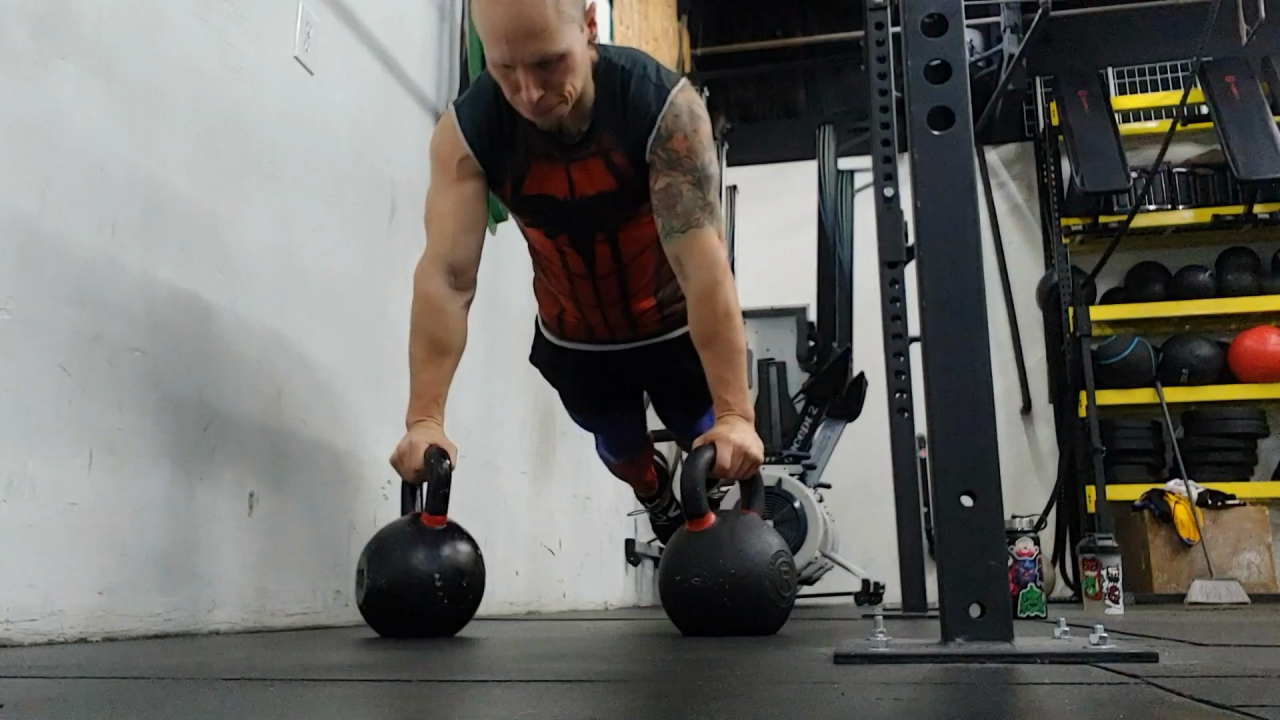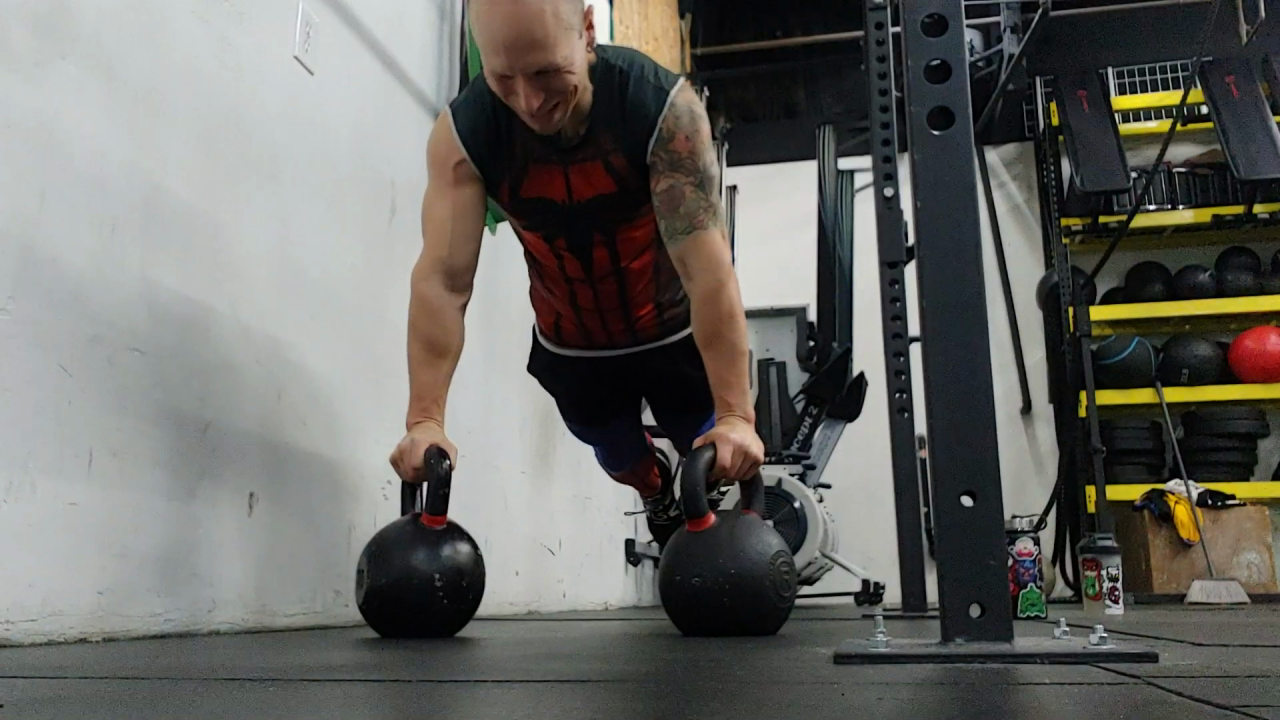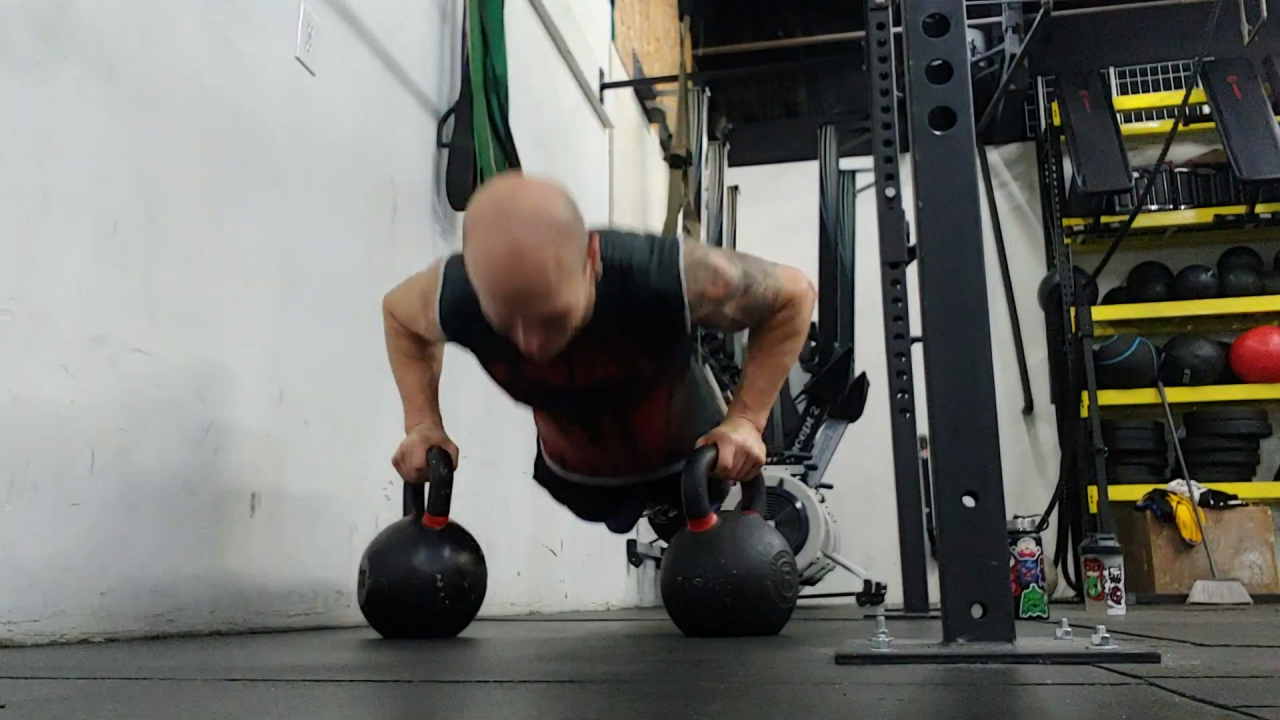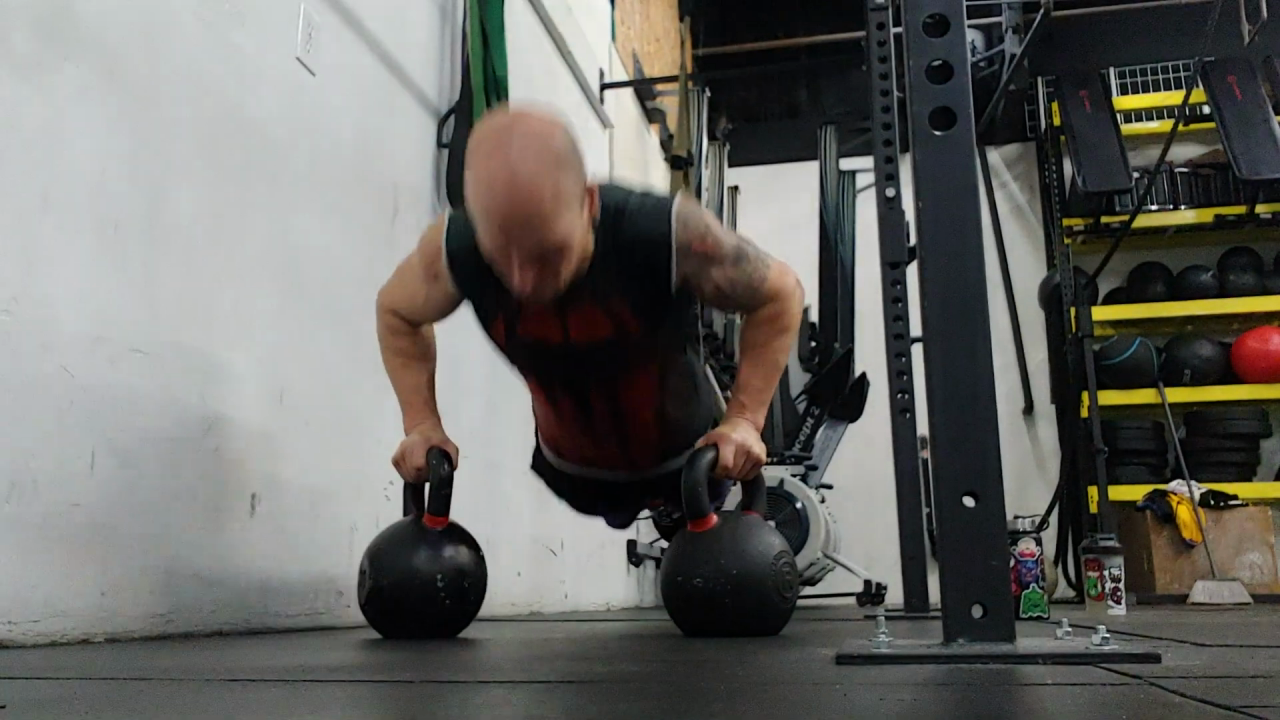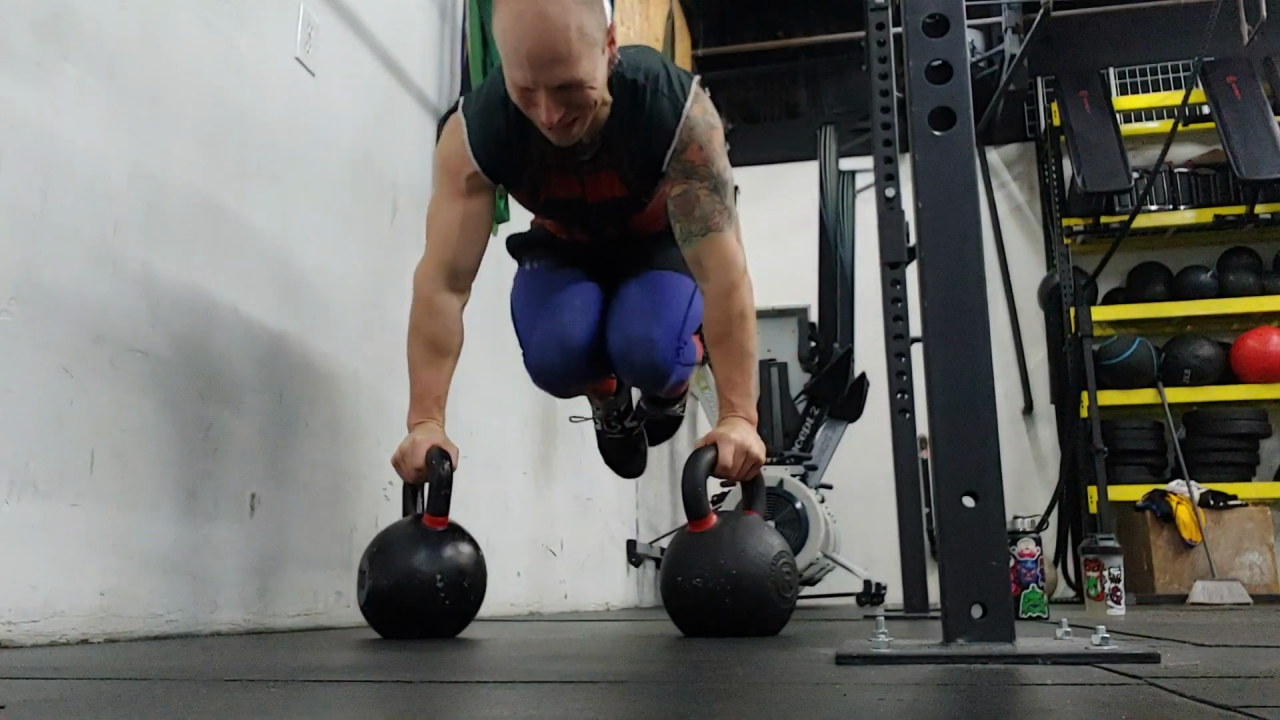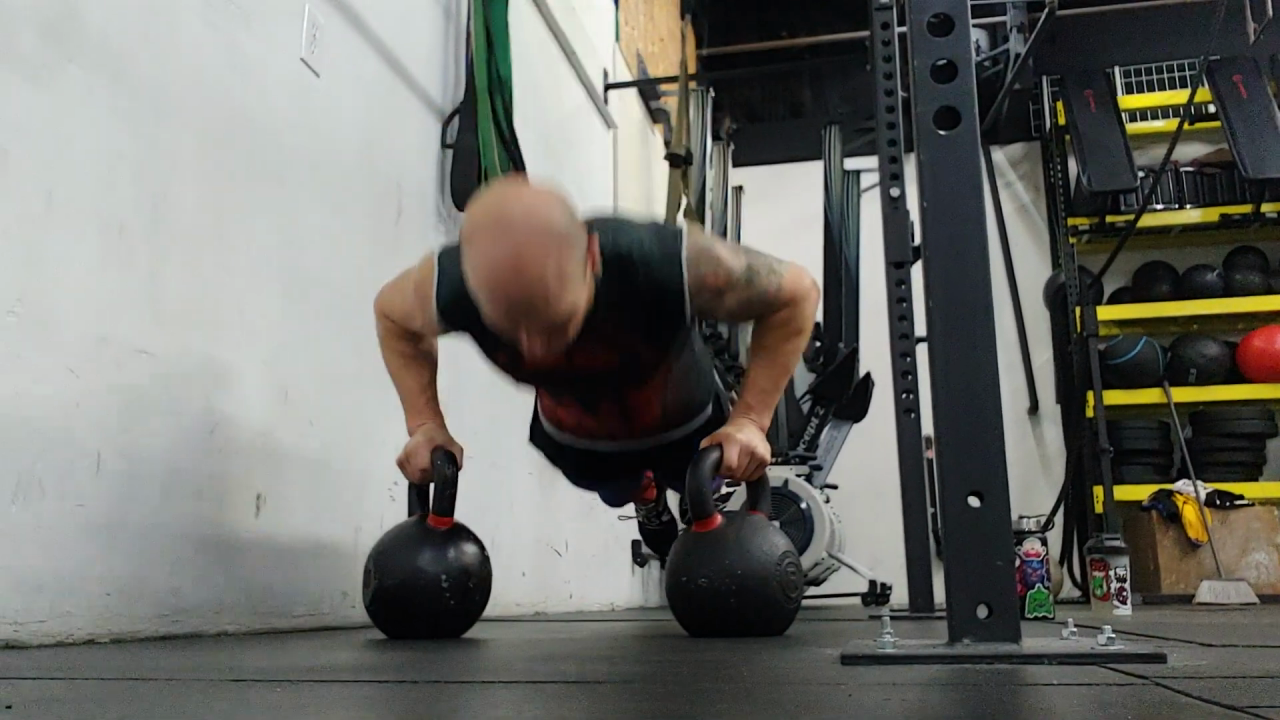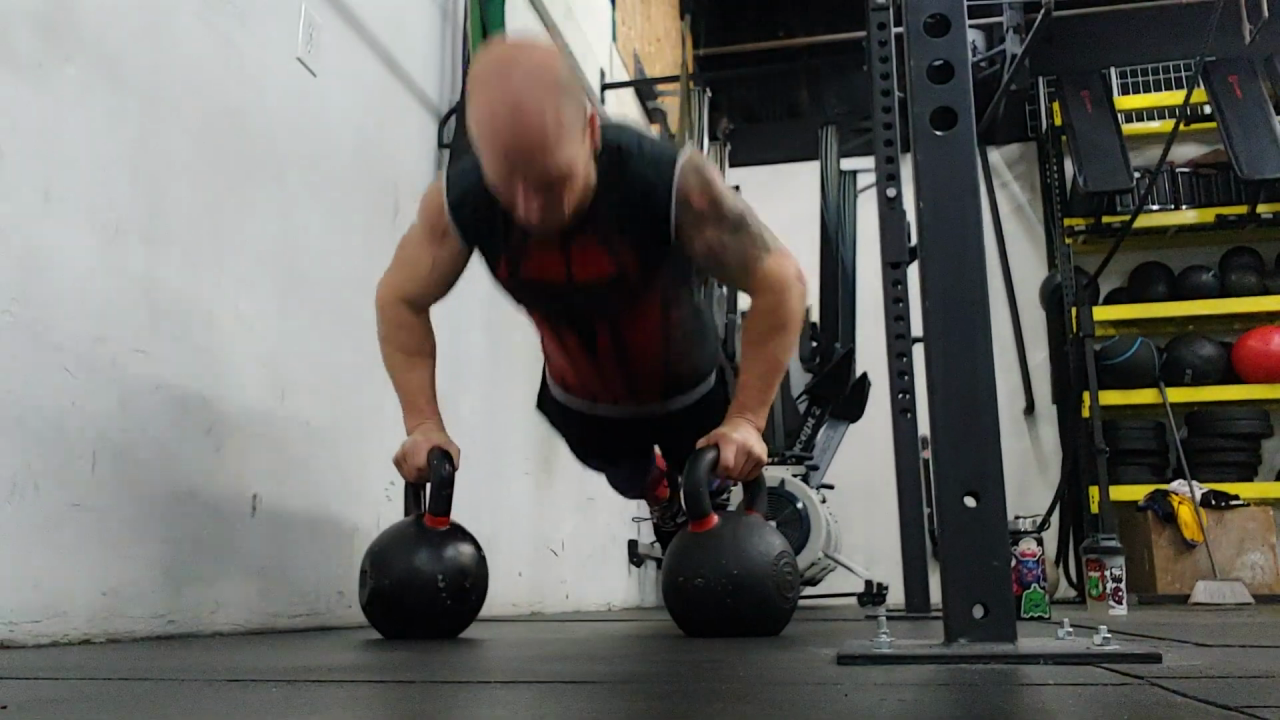
dt=0.7s
person 1, frame 1
left shoulder: (664, 105)
right shoulder: (467, 130)
left elbow: (702, 266)
right elbow: (446, 277)
left wrist: (735, 415)
right wrist: (425, 419)
left hip: (673, 328)
right hip: (575, 340)
left knee: (711, 451)
right knee: (621, 449)
right ankle: (659, 502)
person 1, frame 2
left shoulder: (663, 106)
right shoulder: (463, 132)
left elbow: (707, 270)
right elbow: (442, 281)
left wrist: (737, 415)
right wrist: (425, 420)
left hip: (674, 335)
right hip: (571, 350)
left knee: (712, 459)
right knee: (621, 461)
right ankle: (659, 497)
person 1, frame 3
left shoulder: (673, 278)
right shoulder: (454, 297)
left elbow: (793, 296)
right elbow: (398, 316)
left wrist: (746, 419)
right wrist: (422, 425)
left hip: (683, 454)
right hip: (574, 471)
right knee: (620, 521)
right ankle: (654, 506)
person 1, frame 4
left shoulder: (668, 233)
right shoulder: (454, 247)
left elbow: (779, 293)
right elbow: (398, 311)
left wrist: (745, 419)
right wrist: (422, 426)
left hip: (682, 450)
right hip: (571, 461)
right knee: (620, 513)
right ankle: (650, 503)
person 1, frame 5
left shoulder: (675, 106)
right shoulder: (476, 130)
left elbow: (722, 269)
right elbow: (445, 280)
left wrist: (739, 417)
right wrist: (425, 423)
left hip: (659, 242)
right hip: (564, 245)
left knee: (646, 350)
right knee: (556, 354)
left ankle: (667, 389)
right ankle: (608, 399)
person 1, frame 6
left shoulder: (670, 267)
right shoulder: (451, 286)
left elbow: (795, 294)
right elbow: (393, 315)
left wrist: (751, 419)
right wrist: (424, 423)
left hip: (680, 425)
right hip: (573, 441)
right knee: (621, 495)
right ankle: (647, 491)
person 1, frame 7
left shoulder: (670, 181)
right shoulder: (458, 201)
left elbow: (780, 285)
right elbow: (401, 300)
left wrist: (746, 421)
right wrist: (423, 425)
left hip: (687, 395)
right hip: (580, 404)
left knee: (709, 490)
right knee: (629, 482)
right ankle: (659, 494)
